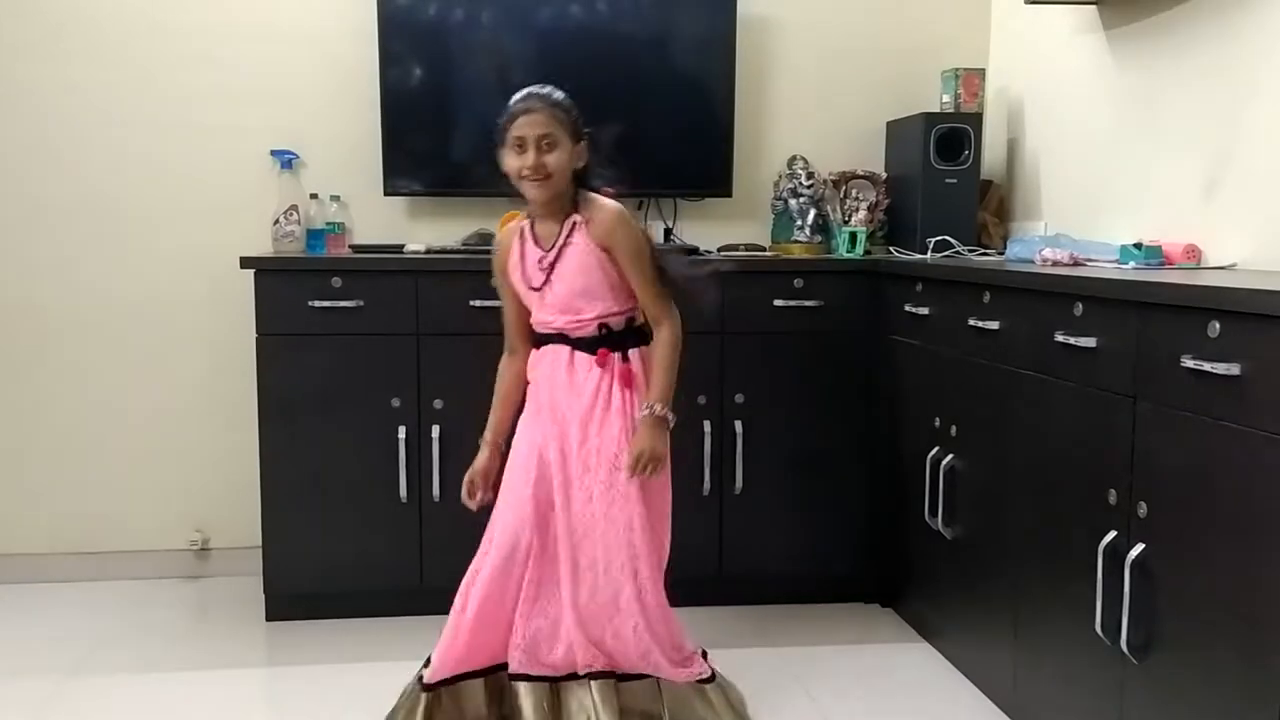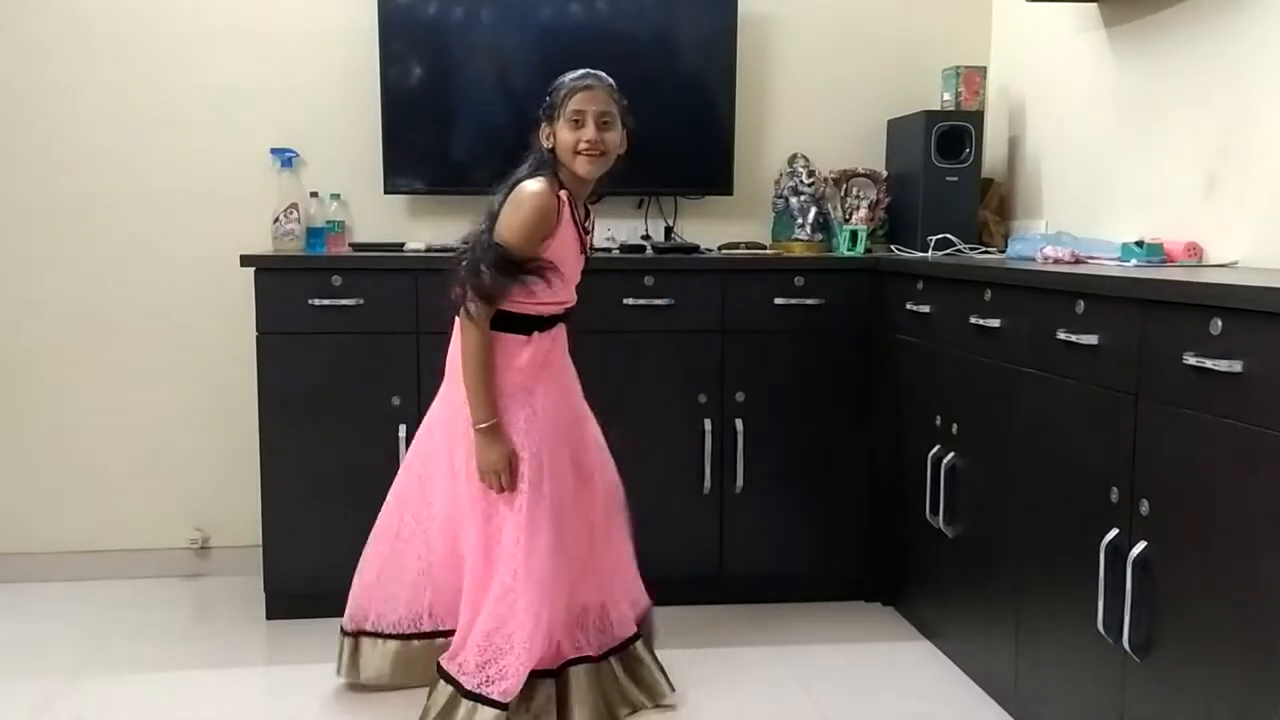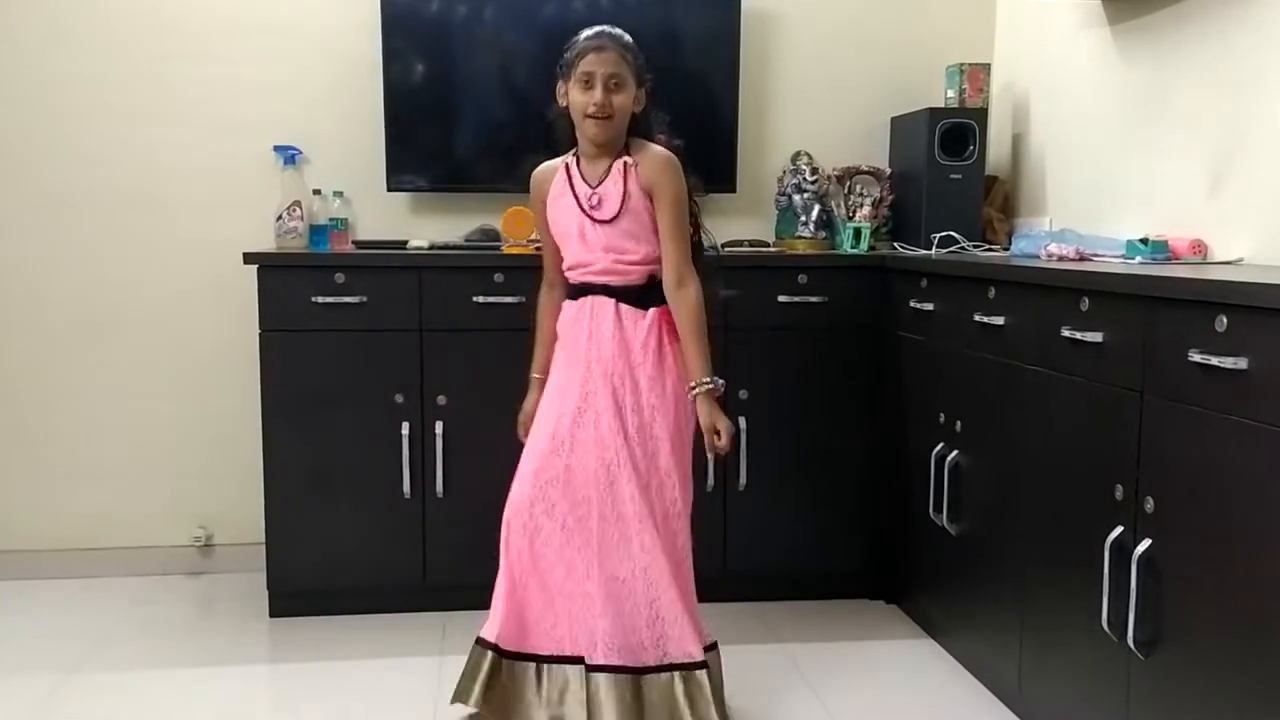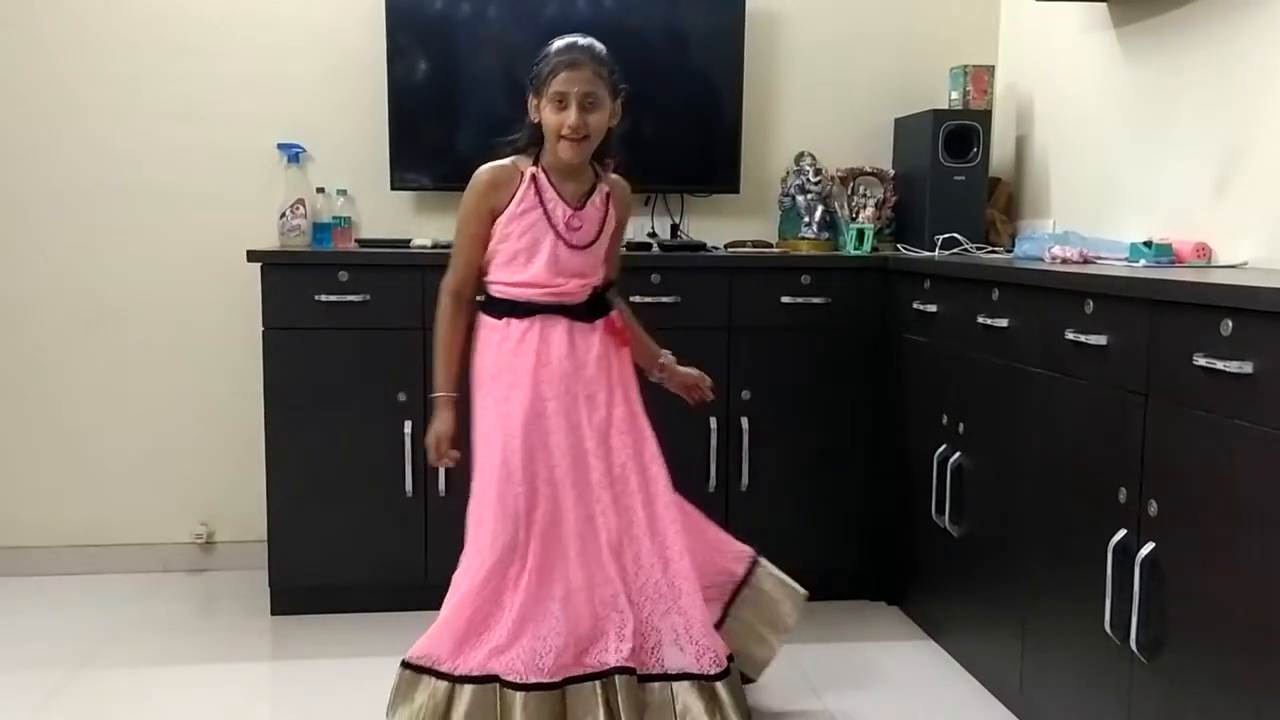
dt=0.7s
person 1, frame 1
left shoulder: (607, 221)
right shoulder: (508, 244)
left elbow: (664, 321)
right elbow: (518, 349)
left wrist: (656, 415)
right wrist: (489, 447)
left hip: (615, 403)
right hip: (549, 405)
left knee: (611, 562)
right knee: (516, 549)
person 1, frame 2
left shoulder: (577, 208)
right shoulder: (536, 199)
right elbow: (477, 314)
right wrist: (487, 428)
left hip: (543, 371)
right hip: (503, 378)
left knee: (579, 504)
right knee: (521, 538)
left ankle: (559, 664)
person 1, frame 3
left shoulder: (656, 166)
right shoulder: (547, 180)
left elbow: (681, 280)
left wrist: (704, 390)
right wrist: (538, 383)
left hip: (647, 352)
right hip: (581, 357)
left knee: (643, 515)
right knee: (549, 508)
person 1, frame 4
left shoulder: (616, 195)
right shoulder: (496, 182)
right elbow: (456, 294)
left wrist: (663, 366)
right wrist: (445, 402)
left hip: (595, 368)
right hip: (514, 370)
left knee: (633, 521)
right knee: (515, 531)
